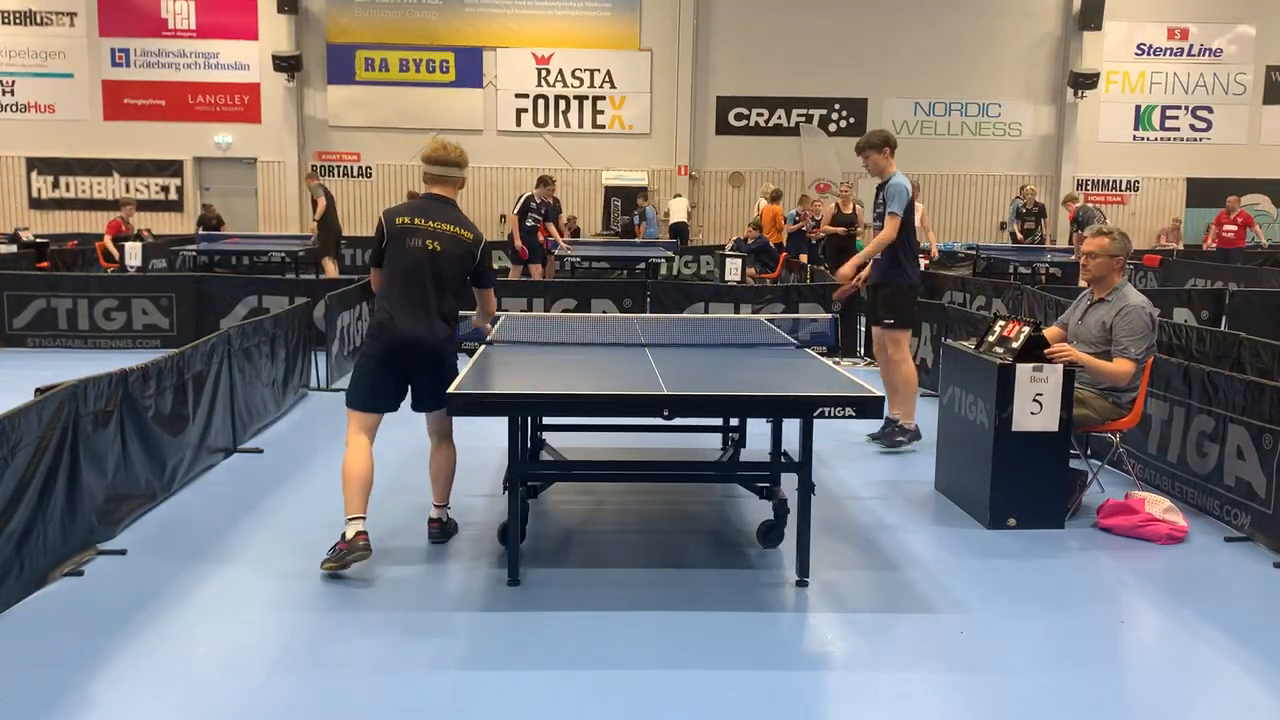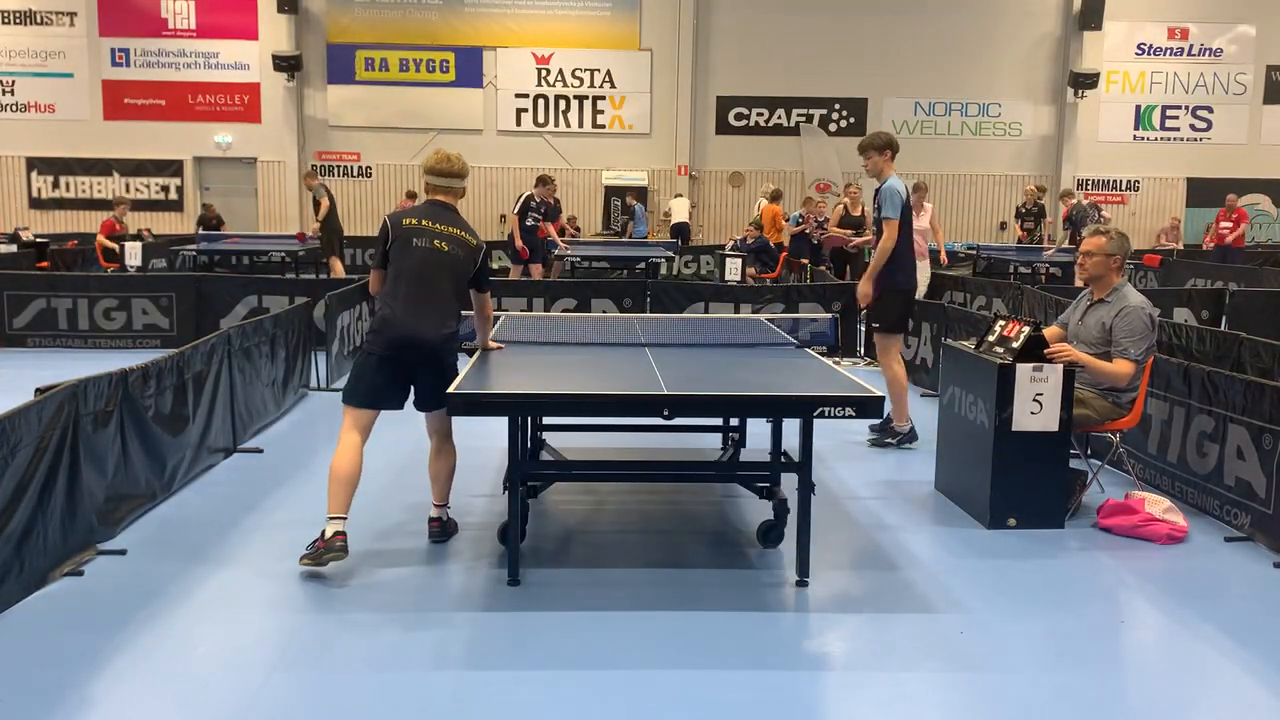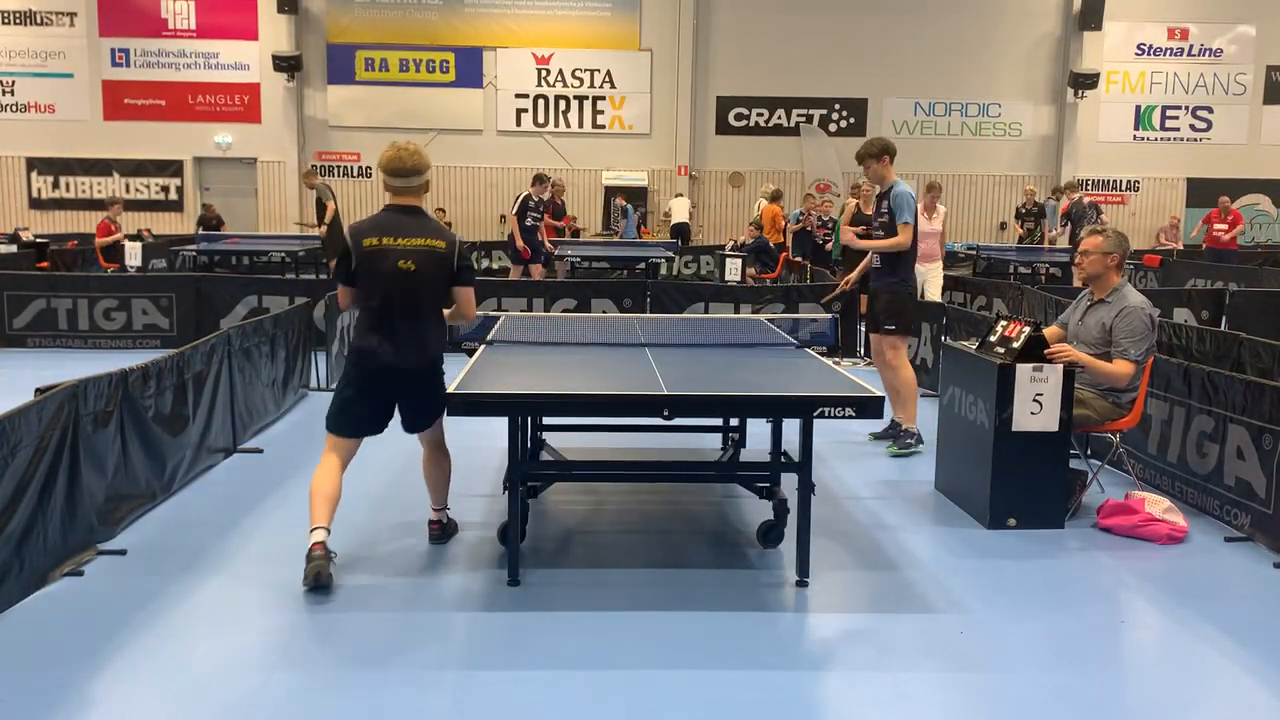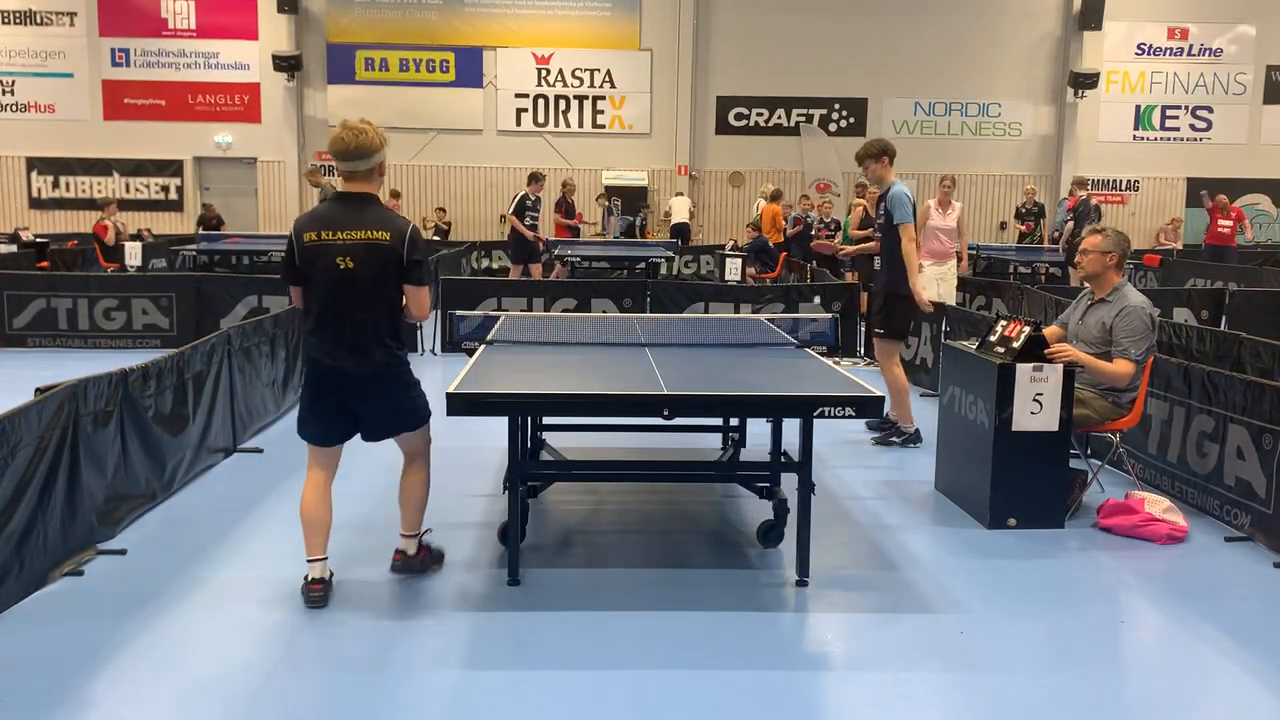
dt=0.3s
person 1, frame 1
left shoulder: (393, 217)
right shoulder: (471, 235)
left elbow: (377, 283)
right elbow: (487, 305)
right wrist: (483, 325)
left hip: (387, 338)
right hip: (437, 344)
left knee: (359, 434)
right knee: (441, 432)
left ankle: (355, 532)
right ankle: (439, 518)
person 1, frame 2
left shoulder: (397, 221)
right shoulder: (473, 240)
left elbow: (376, 286)
right elbow: (484, 310)
right wrist: (484, 341)
left hip: (389, 336)
right hip: (440, 343)
left knee: (353, 431)
right knee: (440, 432)
left ankle: (335, 532)
right ankle: (439, 517)
person 1, frame 3
left shoulder: (358, 234)
right shoulder: (446, 240)
left elbow: (345, 300)
right elbow: (468, 311)
left hip: (368, 361)
right hip: (423, 363)
left knee: (335, 453)
right knee: (433, 442)
left ankle: (319, 543)
right ankle: (439, 520)
person 1, frame 4
left shoulder: (305, 227)
right shoulder: (402, 230)
left elbow: (298, 299)
right elbow: (419, 310)
left hip: (323, 367)
right hip: (383, 367)
left knee: (319, 469)
right knee: (416, 449)
left ankle: (317, 573)
right ankle: (410, 545)
person 2, frame 1
left shoulder: (897, 185)
right shoulder: (882, 186)
left elbow: (889, 235)
left wrist: (855, 262)
right wrist: (868, 269)
left hip: (900, 281)
right hip: (883, 279)
left knee: (897, 351)
right knee: (882, 352)
left ankle: (909, 425)
right ankle: (895, 418)
person 2, frame 2
left shoulder: (890, 188)
right shoulder: (886, 188)
left elbow: (891, 239)
left wrist: (867, 279)
left hip: (895, 282)
right hip: (888, 281)
left knee: (888, 354)
right knee: (886, 352)
left ankle: (902, 427)
right ankle: (896, 418)
person 2, frame 3
left shoulder: (901, 193)
right shoulder: (882, 195)
left elbow: (904, 241)
left wrist: (859, 243)
right wrist: (858, 271)
left hip: (898, 288)
right hip: (880, 286)
left knee: (896, 357)
right knee: (880, 357)
left ankle: (911, 430)
right ankle: (899, 421)
person 2, frame 4
left shoulder: (898, 194)
right shoulder: (887, 195)
left elbow: (908, 242)
left wrist: (915, 286)
left hip: (897, 289)
right hip: (887, 287)
left knee: (888, 356)
right knee: (882, 353)
left ankle: (907, 426)
right ankle: (895, 417)
person 3, frame 1
left shoulder: (1132, 308)
right shoulder: (1086, 297)
left elbow: (1122, 374)
right elbow: (1052, 335)
left wrist: (1081, 358)
left hip: (1105, 400)
right hip: (1071, 386)
person 3, frame 2
left shoulder: (1132, 309)
right shoulder: (1085, 297)
left elbow: (1122, 375)
right elbow: (1052, 334)
left wrist: (1080, 358)
left hip: (1105, 399)
right hip: (1071, 386)
person 3, frame 3
left shoulder: (1132, 309)
right shoulder: (1085, 297)
left elbow: (1122, 375)
right elbow: (1051, 334)
left wrist: (1080, 358)
left hip: (1106, 400)
right hip: (1071, 386)
person 3, frame 4
left shoulder: (1133, 308)
right shoulder: (1086, 297)
left elbow: (1123, 375)
right elbow: (1052, 334)
left wrist: (1081, 358)
left hip: (1105, 399)
right hip: (1070, 386)
